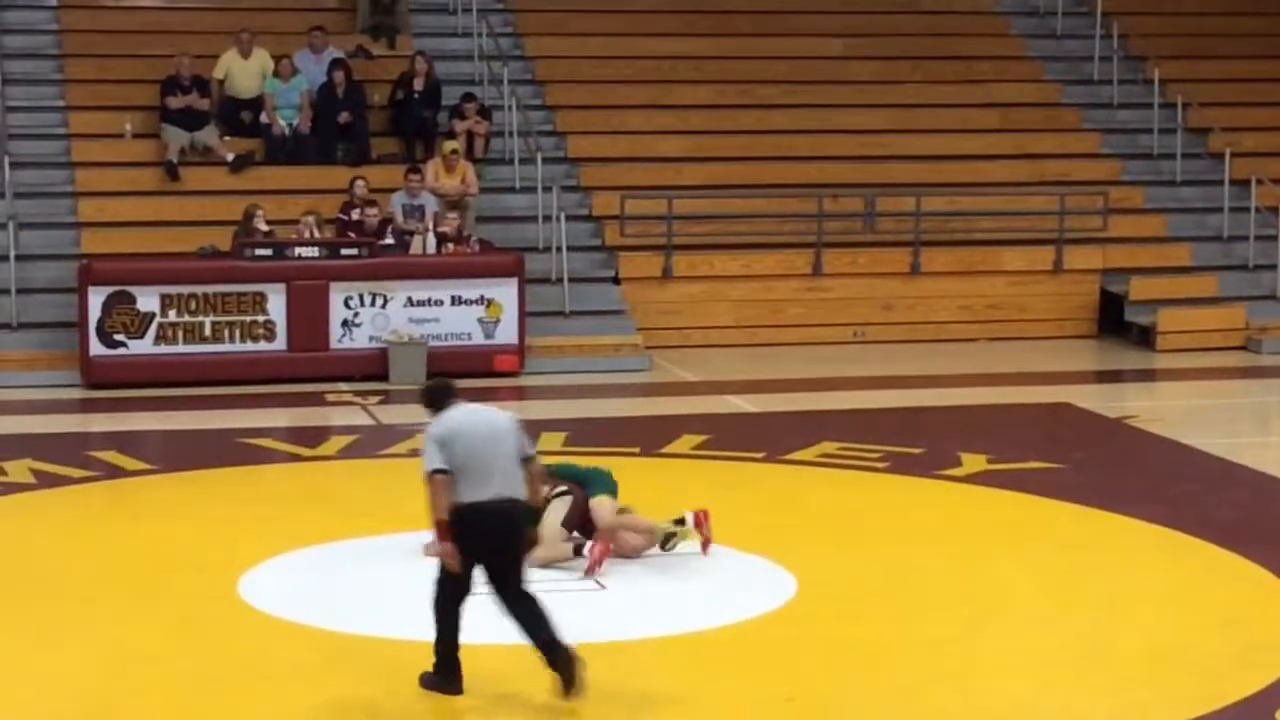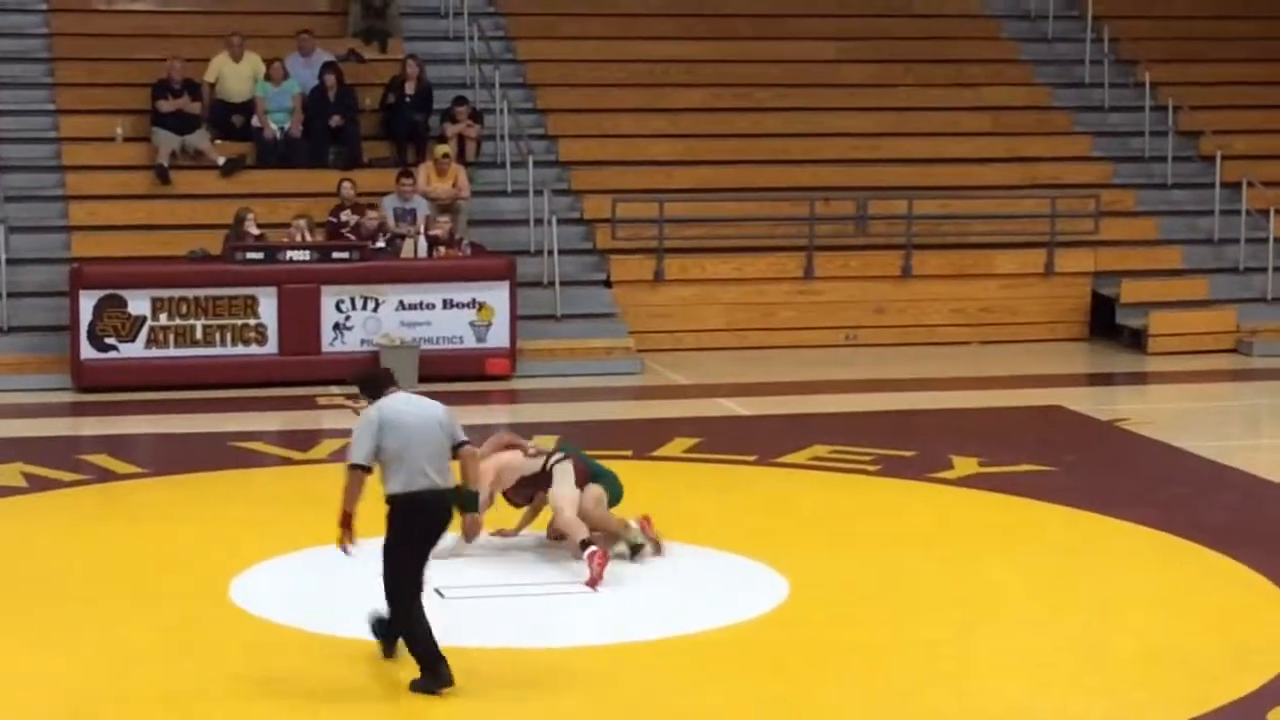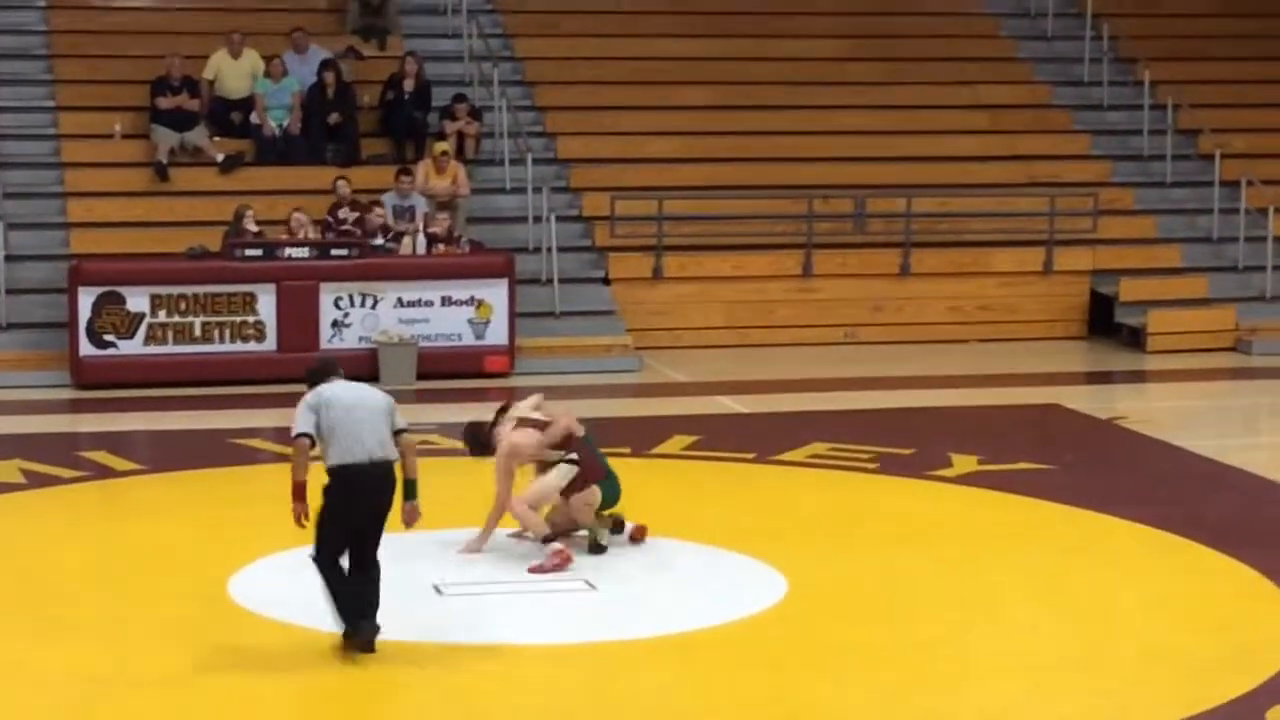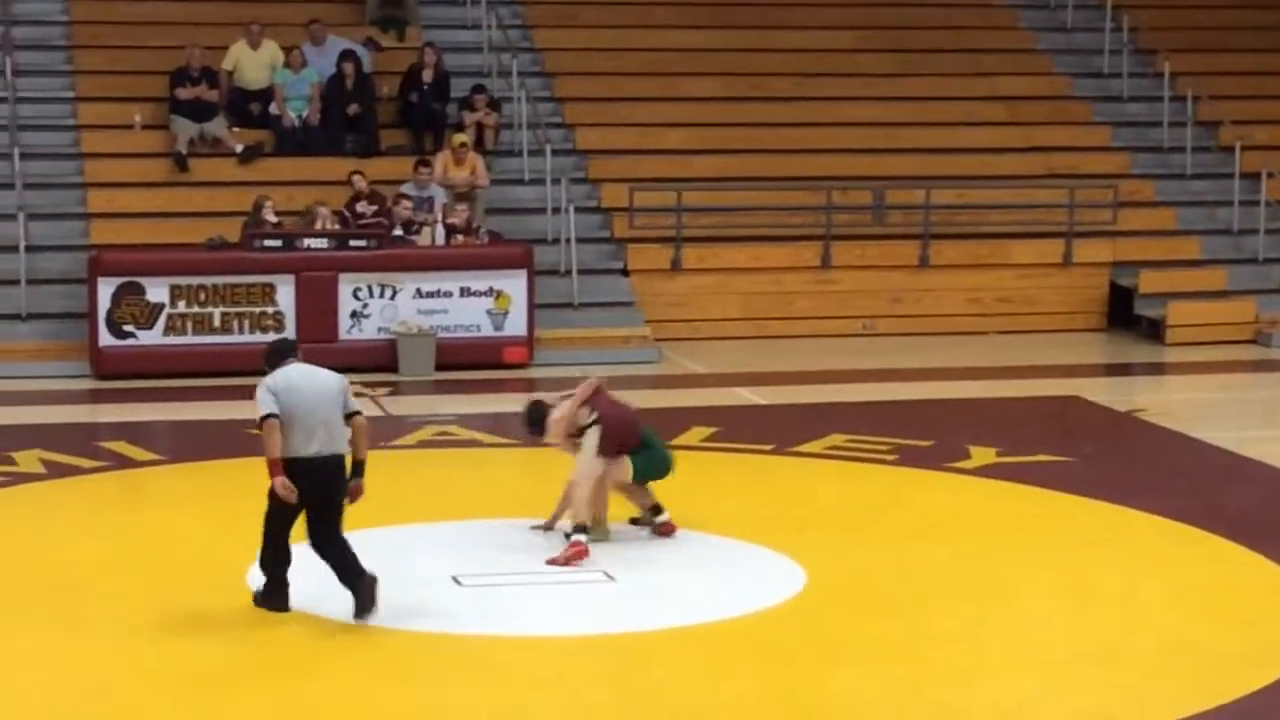
dt=0.3s
person 1, frame 1
left shoulder: (437, 429)
right shoulder: (504, 417)
left elbow: (438, 483)
right elbow: (534, 469)
left wrist: (443, 537)
right wrist: (530, 516)
left hip: (472, 518)
right hip: (513, 513)
left knee: (450, 595)
right knee: (514, 593)
left ankle: (446, 674)
right ankle: (561, 659)
person 1, frame 2
left shoulder: (372, 415)
right shoulder: (437, 408)
left elbow: (357, 472)
right elbow: (469, 456)
left wrist: (346, 523)
right wrist: (471, 507)
left hip: (408, 505)
right hip: (440, 501)
left knee: (401, 588)
right knee: (409, 572)
left ankle: (434, 670)
right ankle: (389, 632)
person 1, frame 3
left shoulder: (312, 399)
right shoulder: (380, 396)
left elbow: (302, 446)
right elbow: (407, 444)
left wrist: (298, 495)
right wrist: (410, 495)
left hip: (347, 479)
right hip: (383, 478)
left knee: (326, 556)
right knee: (365, 557)
left ankle: (357, 624)
right ankle: (364, 628)
person 1, frame 4
left shoulder: (270, 383)
right shoulder: (335, 379)
left elbow: (271, 426)
right elbow: (359, 426)
left wrist: (276, 473)
right wrist: (357, 474)
left hip: (299, 469)
right hip: (334, 466)
left knee: (276, 528)
right knee: (327, 537)
left ankle: (275, 593)
right ankle: (360, 582)
